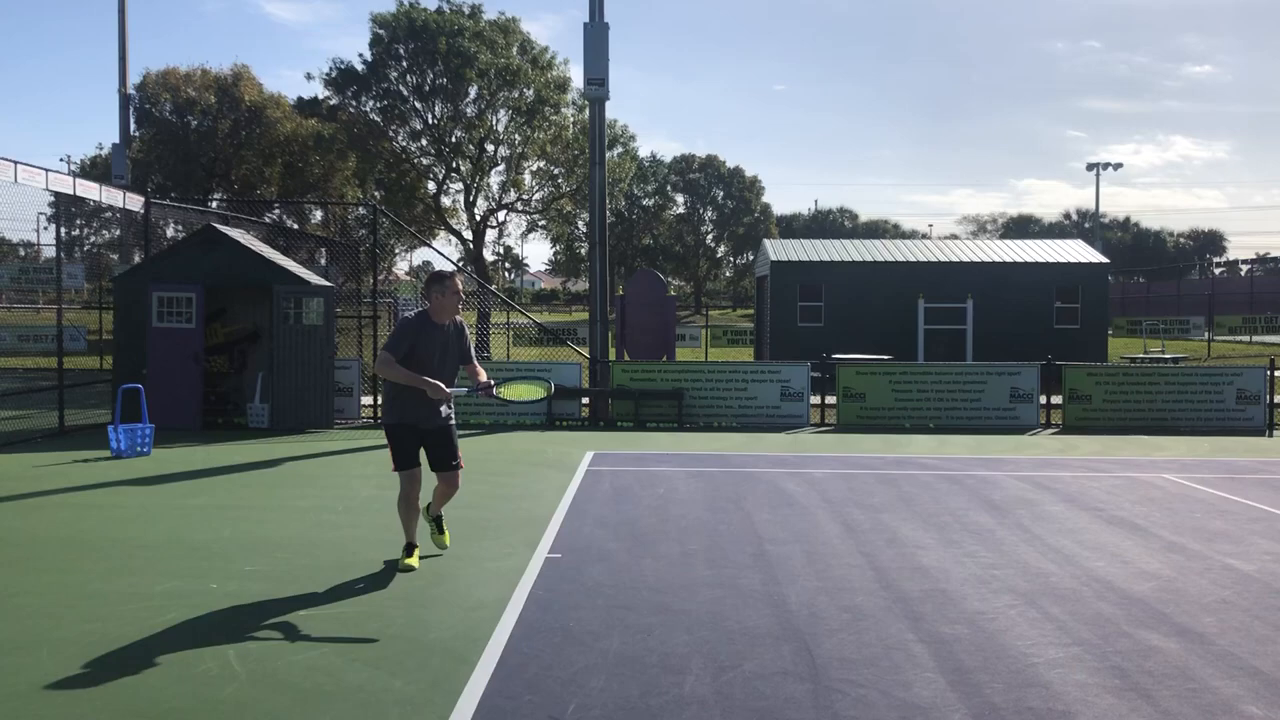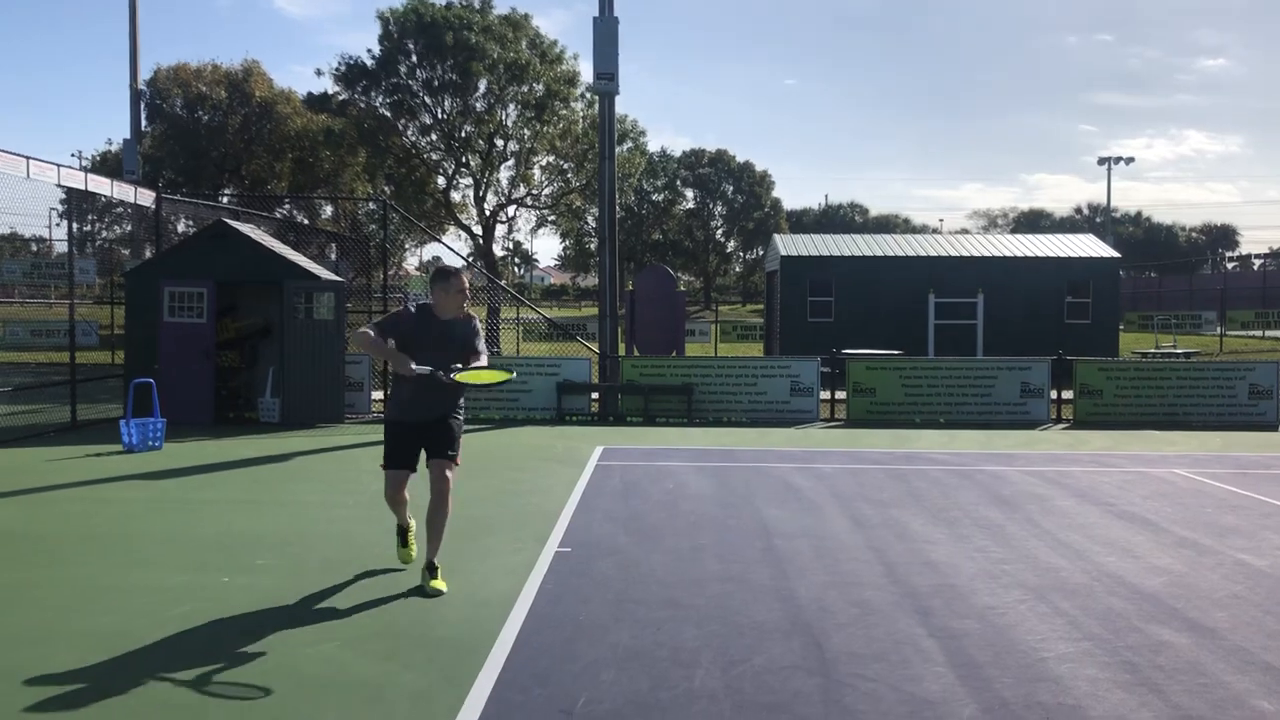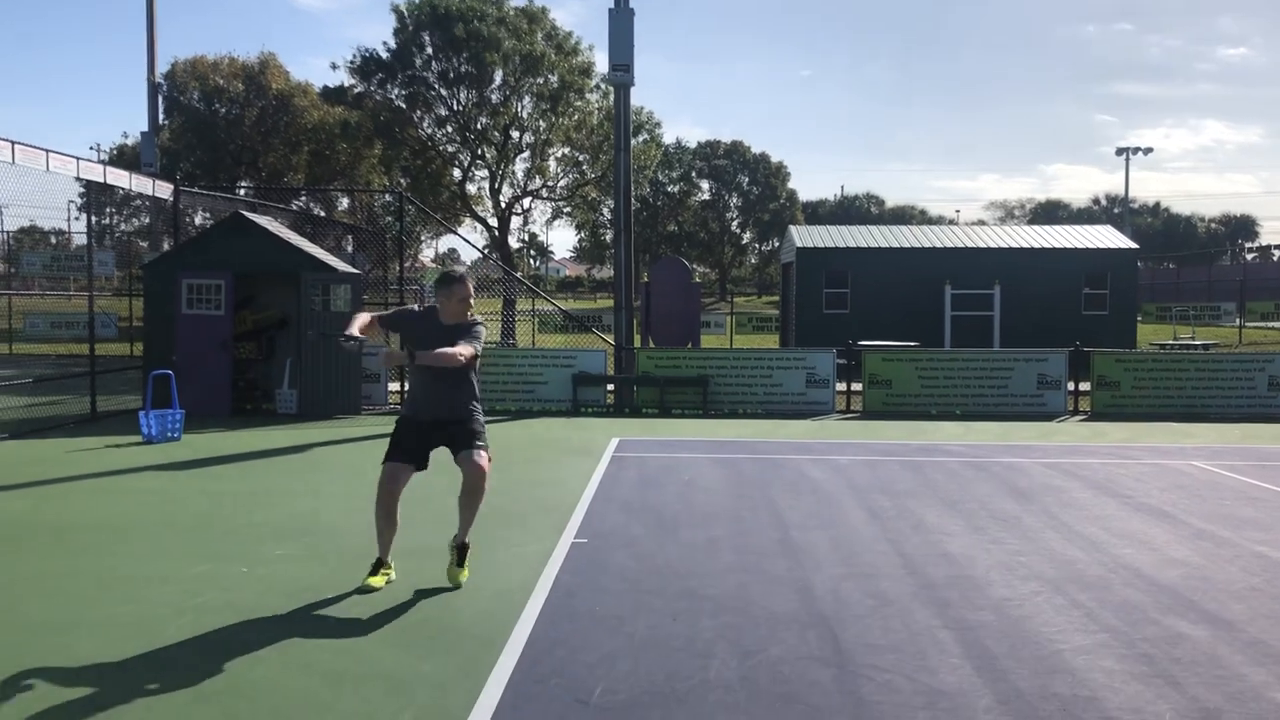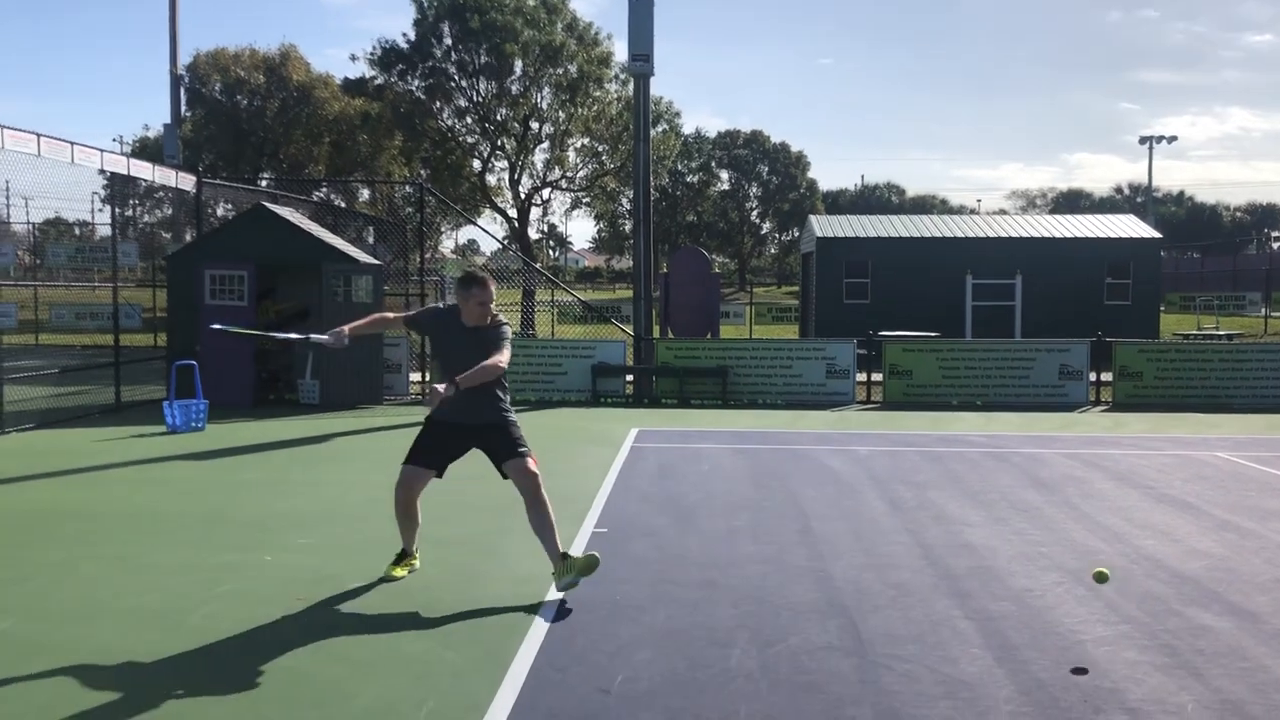
dt=0.2s
person 1, frame 1
left shoulder: (459, 328)
right shoulder: (410, 325)
left elbow: (471, 366)
right elbow: (381, 365)
left wrist: (482, 379)
right wrist: (424, 383)
left hip: (440, 416)
right hip: (401, 417)
left knee: (452, 481)
right knee: (410, 483)
left ankle: (433, 512)
right ankle: (411, 545)
person 1, frame 2
left shoulder: (470, 323)
right shoulder: (410, 316)
left elbow: (480, 364)
right elbow: (360, 336)
right wrist: (394, 358)
left hip: (445, 415)
right hip: (404, 414)
left knee: (441, 480)
right knee: (394, 487)
left ankle: (431, 567)
right ankle: (405, 524)
person 1, frame 3
left shoulder: (474, 327)
right shoulder: (415, 317)
left elbow: (457, 356)
right elbow: (370, 318)
left wrist: (410, 357)
right wrist: (353, 329)
left hip: (462, 415)
right hip: (418, 415)
left knee: (478, 470)
right knee: (388, 484)
left ankle: (460, 543)
right ankle: (384, 562)
person 1, frame 4
left shoulder: (498, 329)
right shoulder: (439, 318)
left elbow: (498, 363)
right elbow: (392, 319)
left wrist: (452, 385)
right wrist: (348, 329)
left hip: (493, 417)
right hip: (448, 419)
left knee: (530, 478)
right knee: (406, 487)
left ankle: (561, 565)
right ankle: (408, 554)
